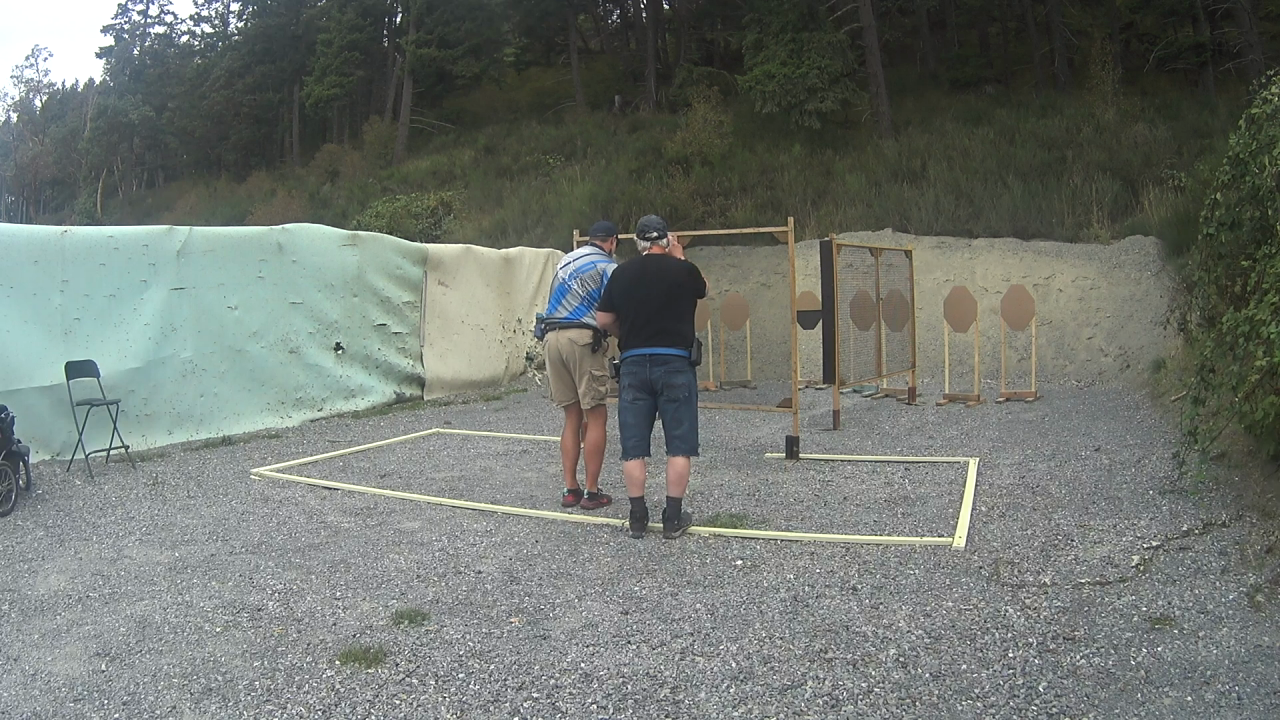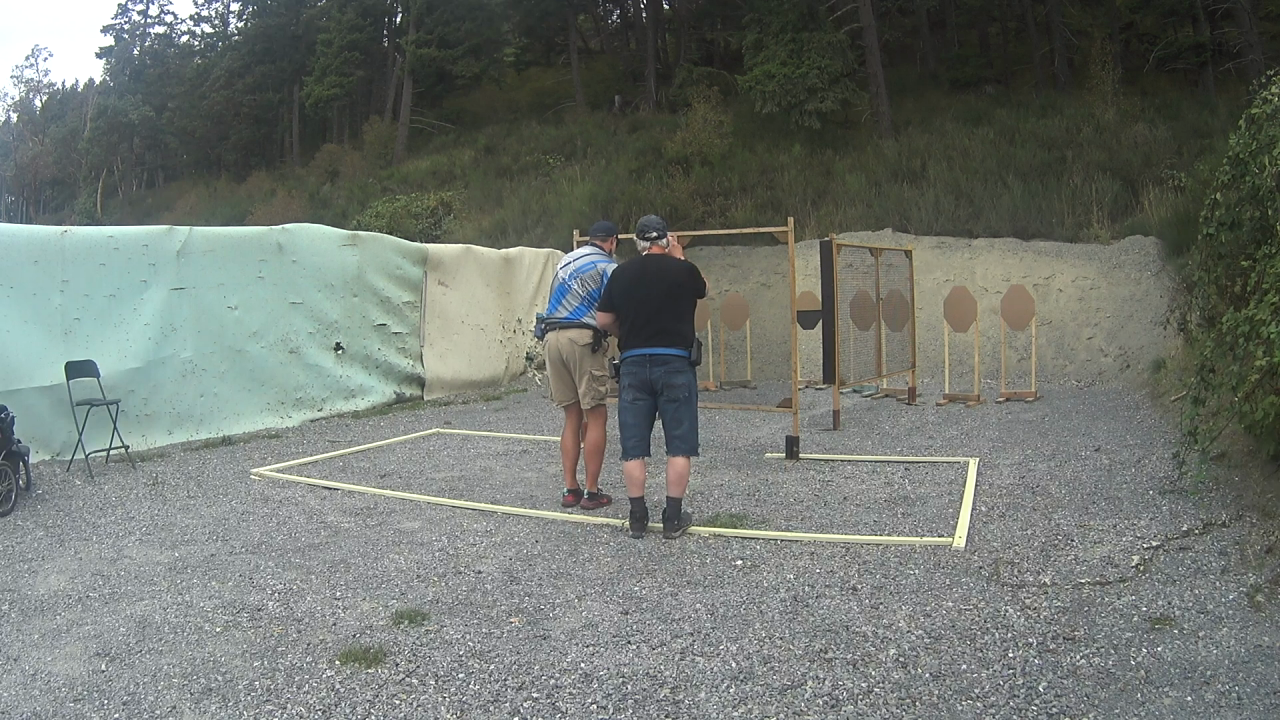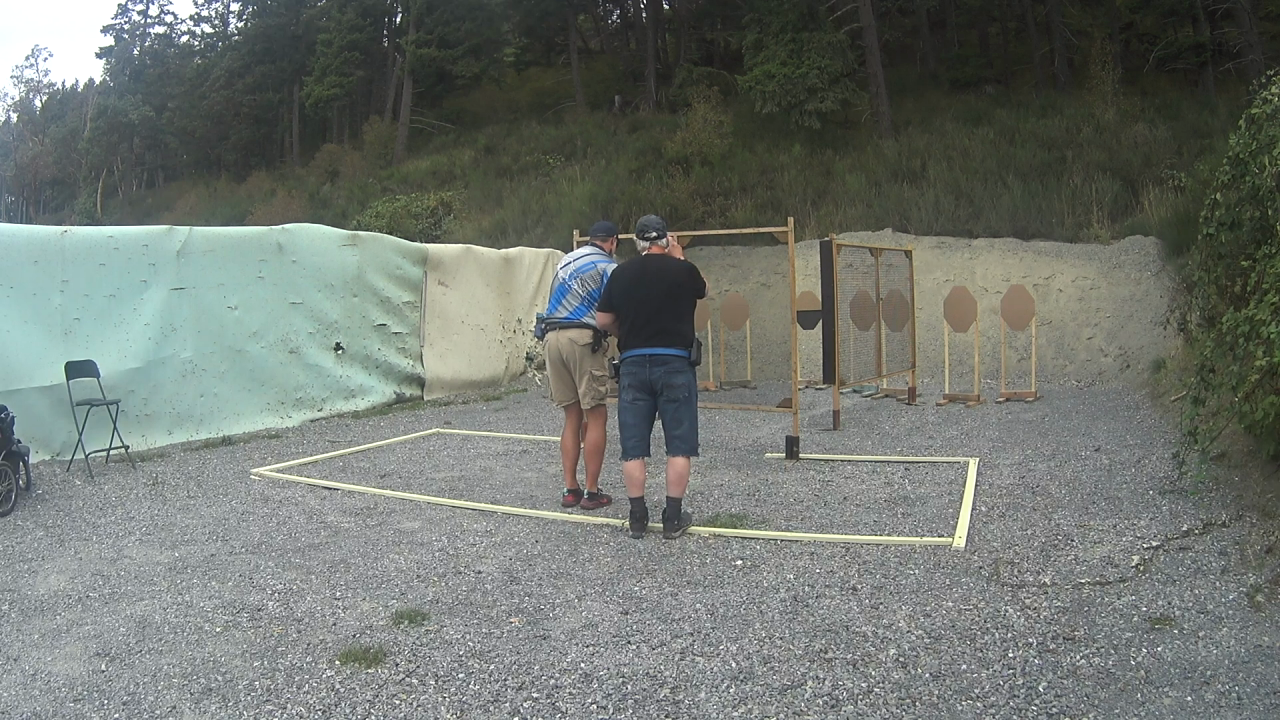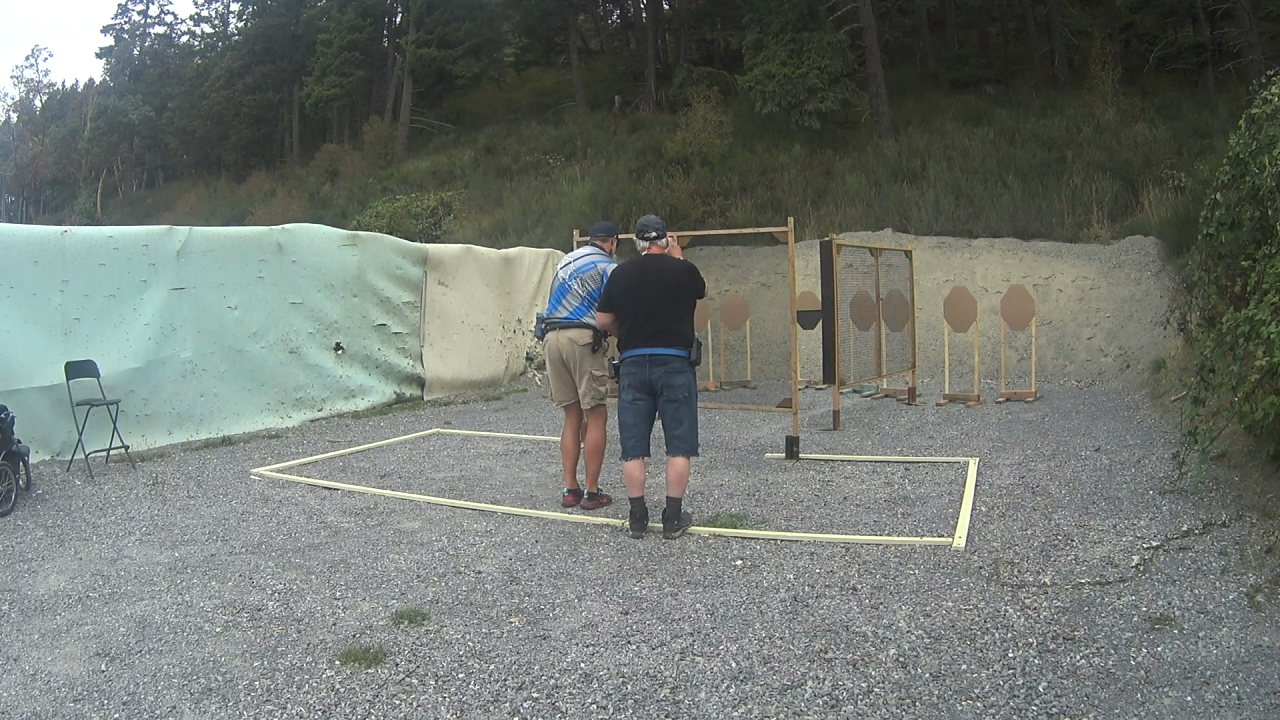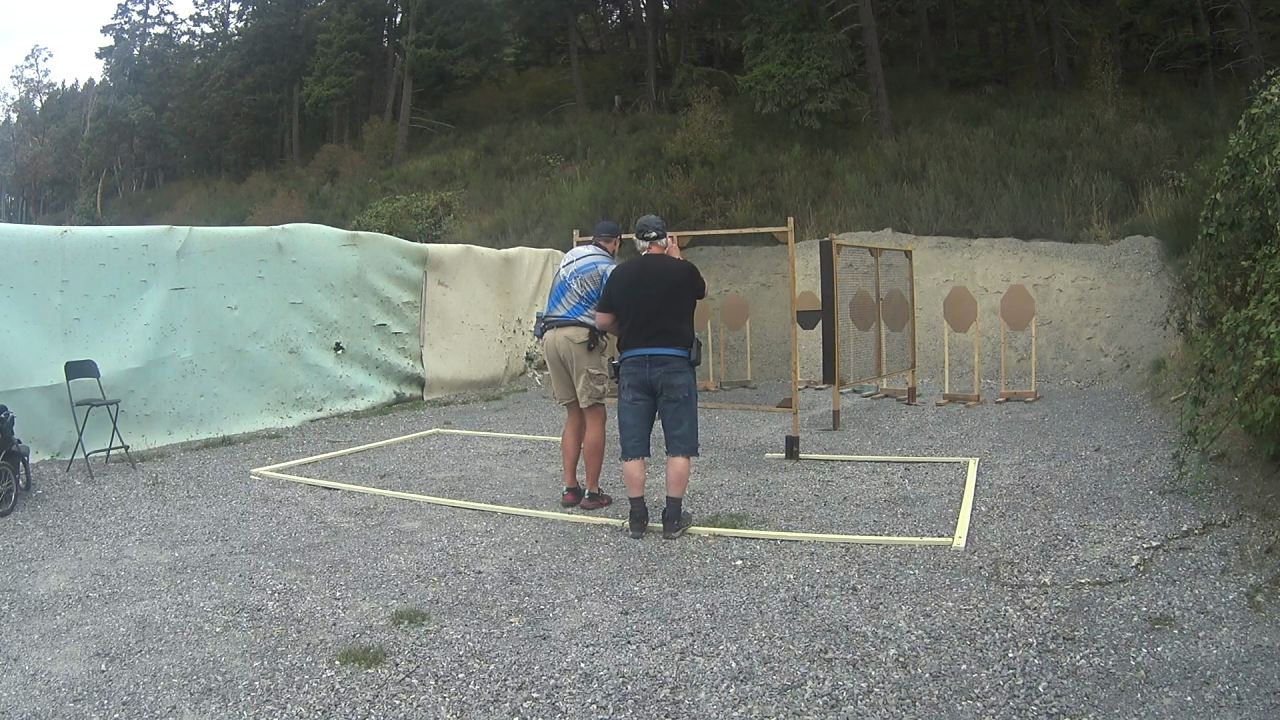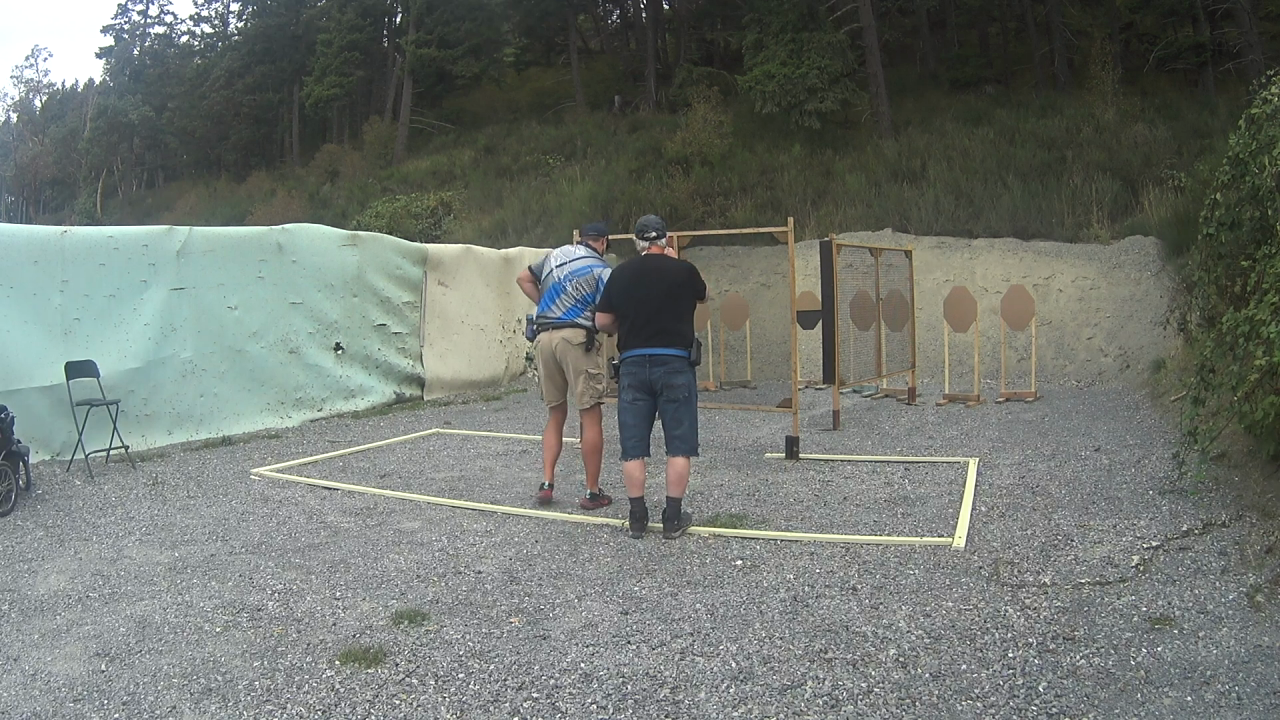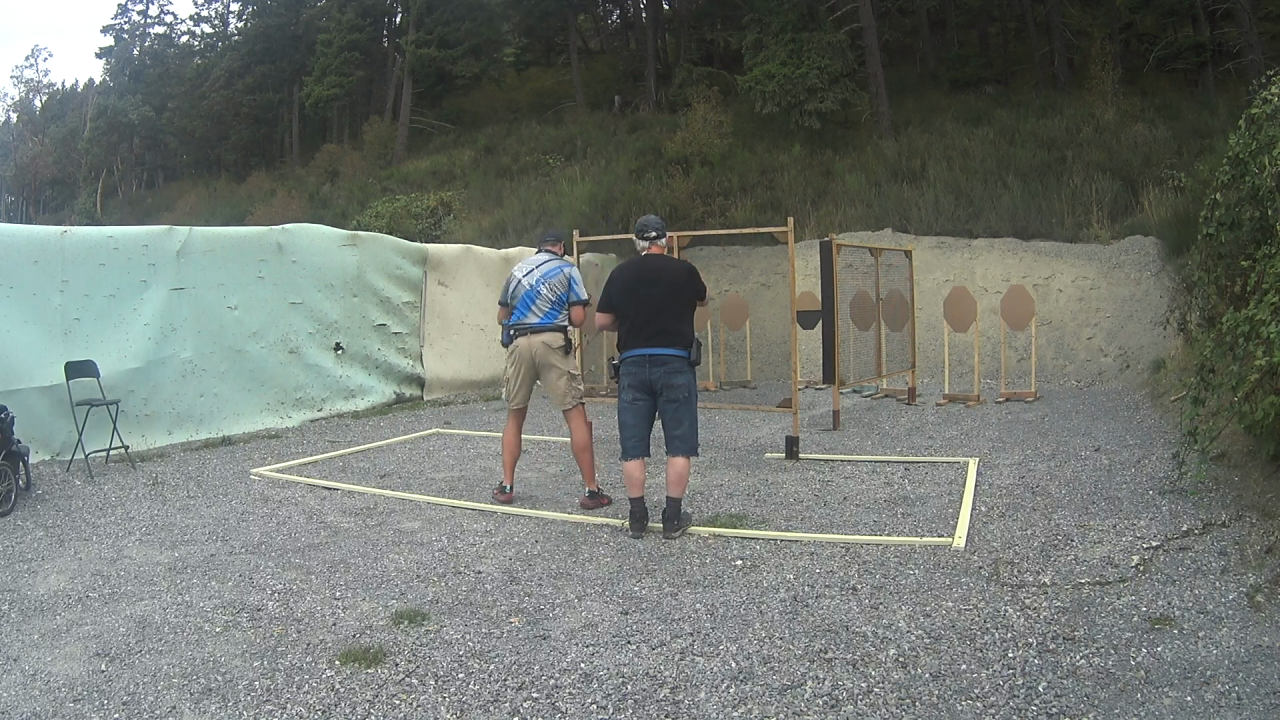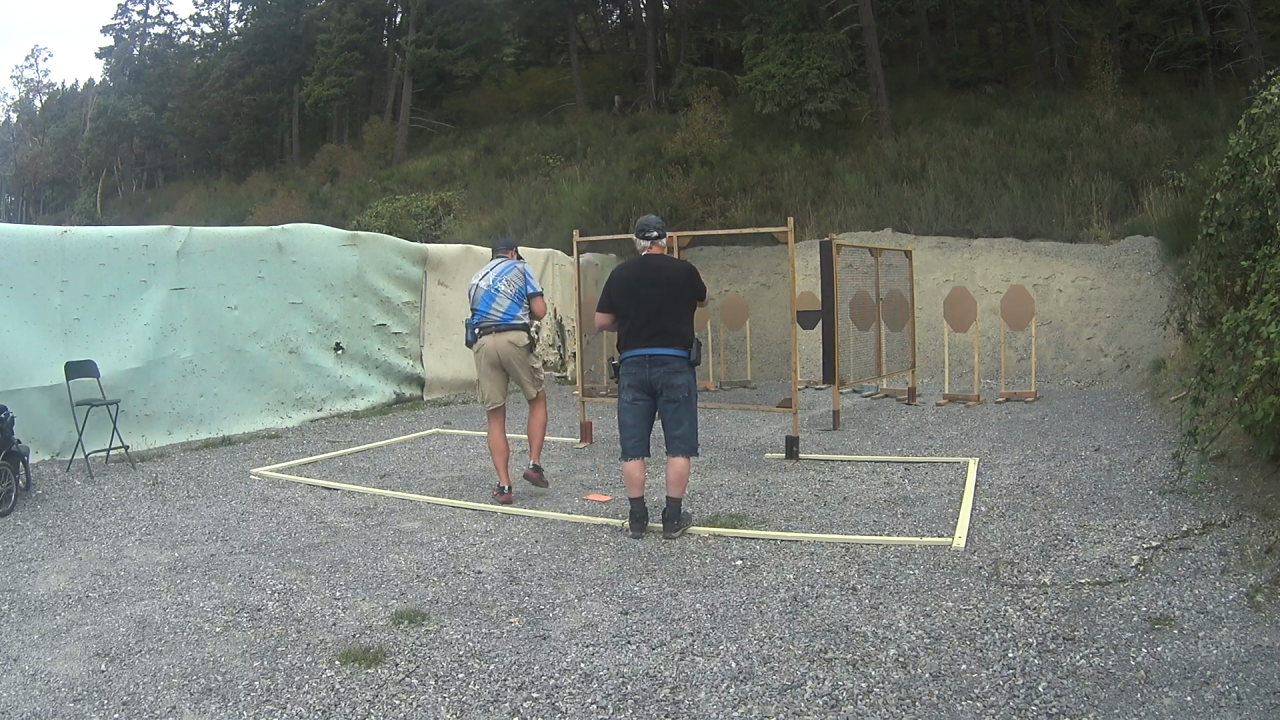
dt=0.3s
person 1, frame 1
left shoulder: (621, 273)
right shoulder: (684, 270)
left elbow: (604, 320)
right elbow: (703, 289)
left hip: (633, 364)
right hip: (675, 364)
left knee: (633, 447)
right knee: (679, 445)
left ankle: (637, 518)
right ankle: (673, 518)
person 1, frame 2
left shoulder: (621, 273)
right shoulder: (684, 269)
left elbow: (603, 320)
right elbow: (703, 289)
left hip: (634, 365)
right hip: (675, 364)
left knee: (633, 447)
right knee: (679, 446)
left ankle: (637, 518)
right ankle: (673, 518)
person 1, frame 3
left shoulder: (621, 274)
right shoulder: (683, 270)
left elbow: (603, 321)
right elbow: (702, 290)
left hip: (633, 365)
right hip: (675, 364)
left knee: (633, 447)
right knee: (678, 446)
left ankle: (637, 518)
right ankle: (673, 518)
person 1, frame 4
left shoulder: (620, 273)
right shoulder: (683, 270)
left elbow: (603, 320)
right elbow: (702, 290)
left hip: (633, 364)
right hip: (674, 364)
left knee: (633, 447)
right knee: (679, 445)
left ankle: (637, 518)
right ankle: (673, 518)
person 1, frame 5
left shoulder: (620, 273)
right shoulder: (683, 270)
left elbow: (602, 320)
right elbow: (702, 291)
left hip: (633, 365)
right hip: (674, 364)
left knee: (633, 447)
right knee: (678, 446)
left ankle: (637, 518)
right ankle: (673, 518)
person 1, frame 6
left shoulder: (620, 273)
right shoulder: (683, 270)
left elbow: (602, 322)
right elbow: (703, 296)
left hip: (633, 365)
right hip: (674, 364)
left knee: (633, 447)
right knee: (678, 446)
left ankle: (637, 518)
right ankle: (673, 518)
person 1, frame 7
left shoulder: (620, 273)
right shoulder: (684, 270)
left elbow: (602, 322)
right elbow: (702, 300)
left hip: (633, 366)
right hip: (674, 364)
left knee: (633, 448)
right knee: (678, 446)
left ankle: (637, 518)
right ankle: (673, 518)
person 1, frame 8
left shoulder: (620, 273)
right shoulder: (684, 270)
left elbow: (601, 322)
right elbow: (702, 301)
left hip: (633, 365)
right hip: (674, 364)
left knee: (633, 447)
right knee: (678, 446)
left ankle: (637, 518)
right ankle: (673, 518)
person 2, frame 1
left shoulder: (567, 260)
right shoulder: (606, 266)
left elbow: (564, 301)
left hip: (552, 337)
right hip: (582, 338)
left knee: (572, 417)
right knee: (595, 417)
left ankle: (570, 489)
right ankle: (591, 492)
person 2, frame 2
left shoulder: (566, 260)
right shoulder: (607, 265)
left hip: (553, 337)
right hip: (582, 338)
left knee: (572, 417)
right knee: (596, 417)
left ankle: (570, 489)
right ankle: (591, 492)
person 2, frame 3
left shoulder: (567, 259)
right shoulder: (607, 265)
left hip: (553, 337)
right hip: (583, 339)
left knee: (572, 417)
right knee: (595, 417)
left ankle: (569, 489)
right ankle: (591, 492)
person 2, frame 4
left shoulder: (567, 260)
right shoulder: (607, 265)
left hip: (552, 338)
right hip: (582, 339)
left knee: (572, 417)
right knee: (596, 417)
left ankle: (569, 489)
right ankle: (591, 492)
person 2, frame 5
left shoulder: (570, 255)
right shoulder: (608, 267)
left elbow: (557, 298)
left hip: (551, 336)
right hip: (580, 338)
left knee: (574, 415)
right knee: (594, 416)
left ankle: (569, 488)
right ankle: (592, 492)
person 2, frame 6
left shoulder: (555, 255)
right shoulder: (601, 269)
left elbow: (523, 279)
left hip: (544, 338)
right hip: (576, 339)
left knee: (556, 414)
right knee: (591, 417)
left ankle: (546, 484)
right ankle: (593, 492)
person 2, frame 7
left shoulder: (517, 269)
right shoulder: (567, 269)
left elbow: (502, 317)
right elbow: (578, 318)
left hip: (519, 344)
right hip: (552, 343)
left knee: (515, 417)
right knee: (576, 416)
left ankle: (506, 486)
right ankle: (591, 491)
person 2, frame 8
left shoulder: (476, 279)
right shoulder: (521, 267)
right elbow: (539, 311)
left hip: (484, 344)
right hip: (515, 340)
left knee: (495, 418)
right knee: (537, 401)
left ankle: (504, 486)
right ankle: (534, 465)
